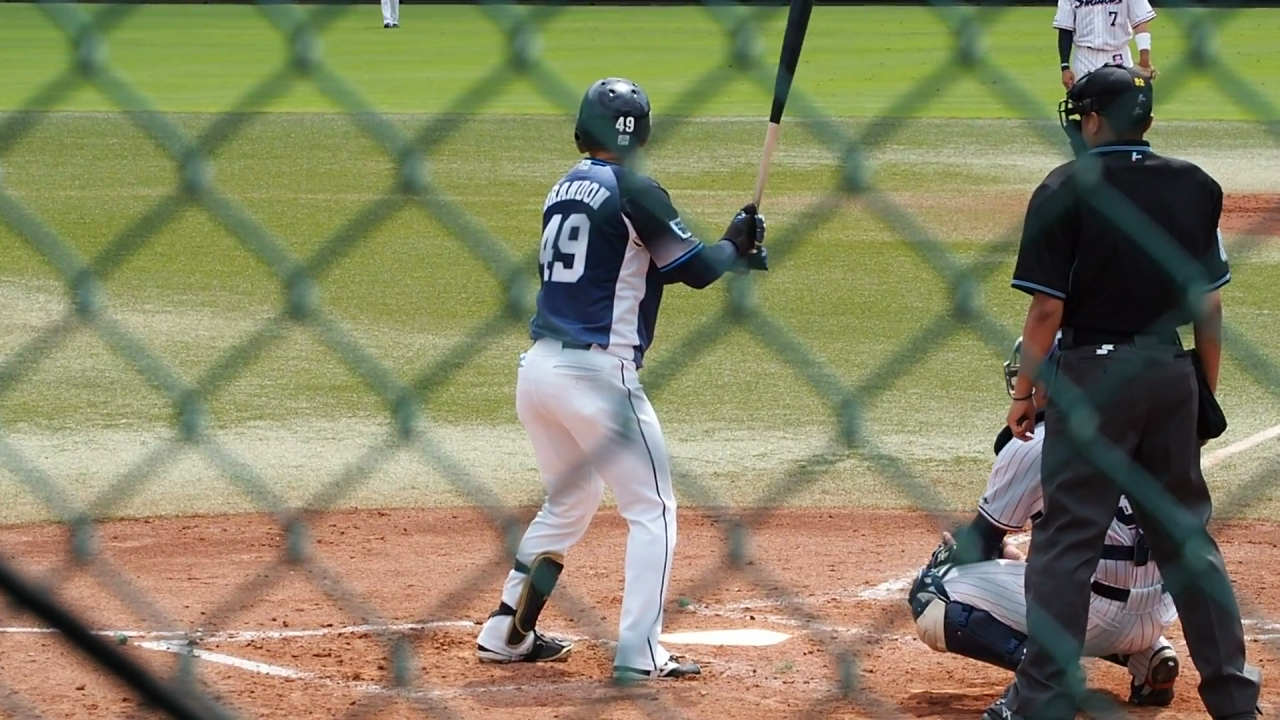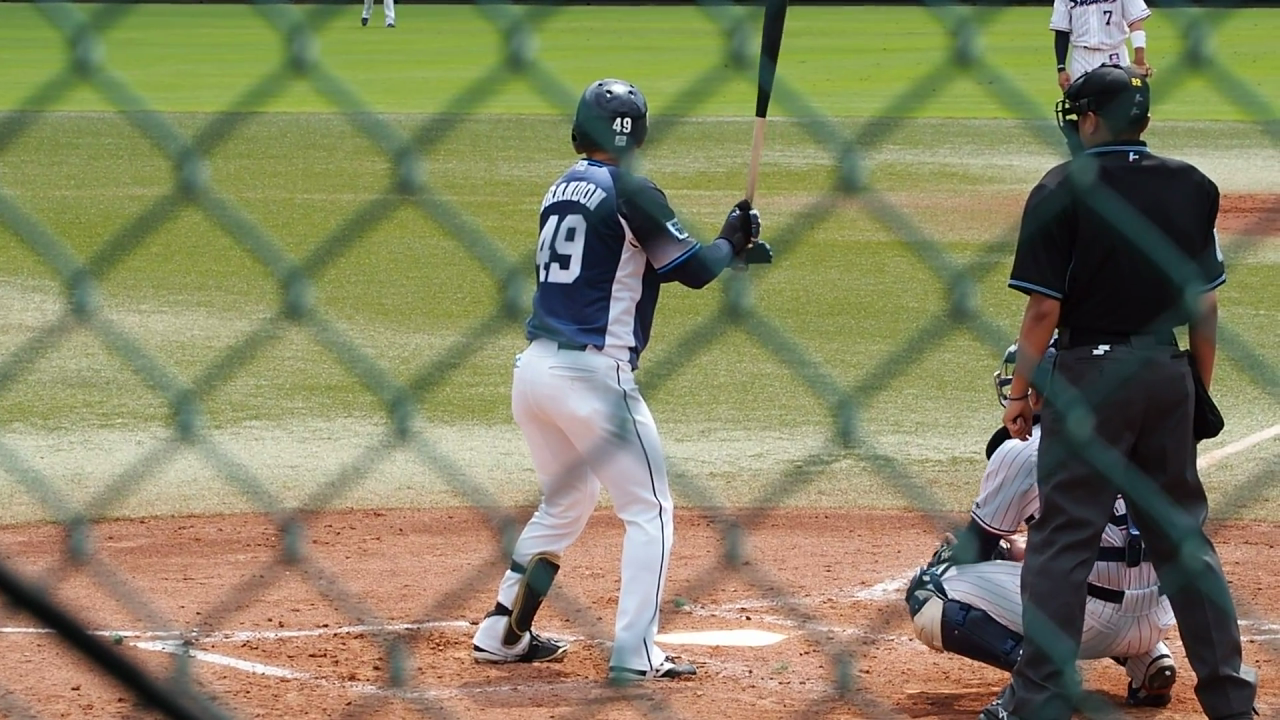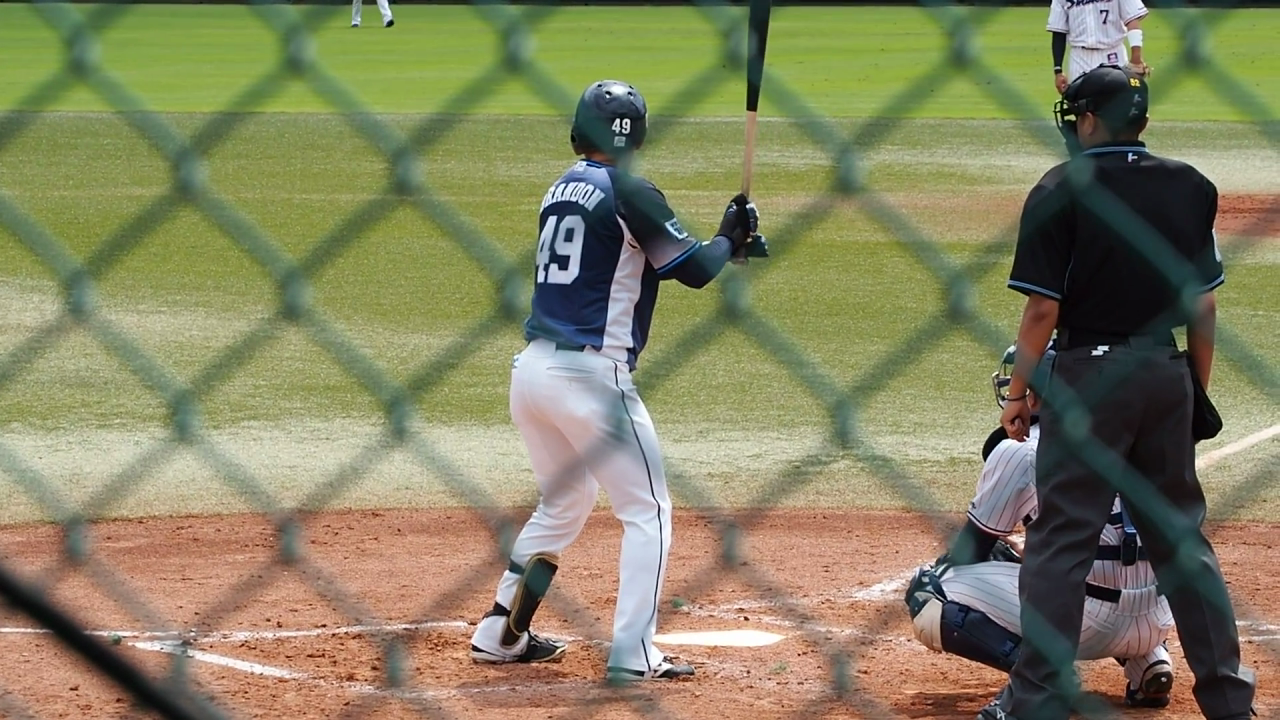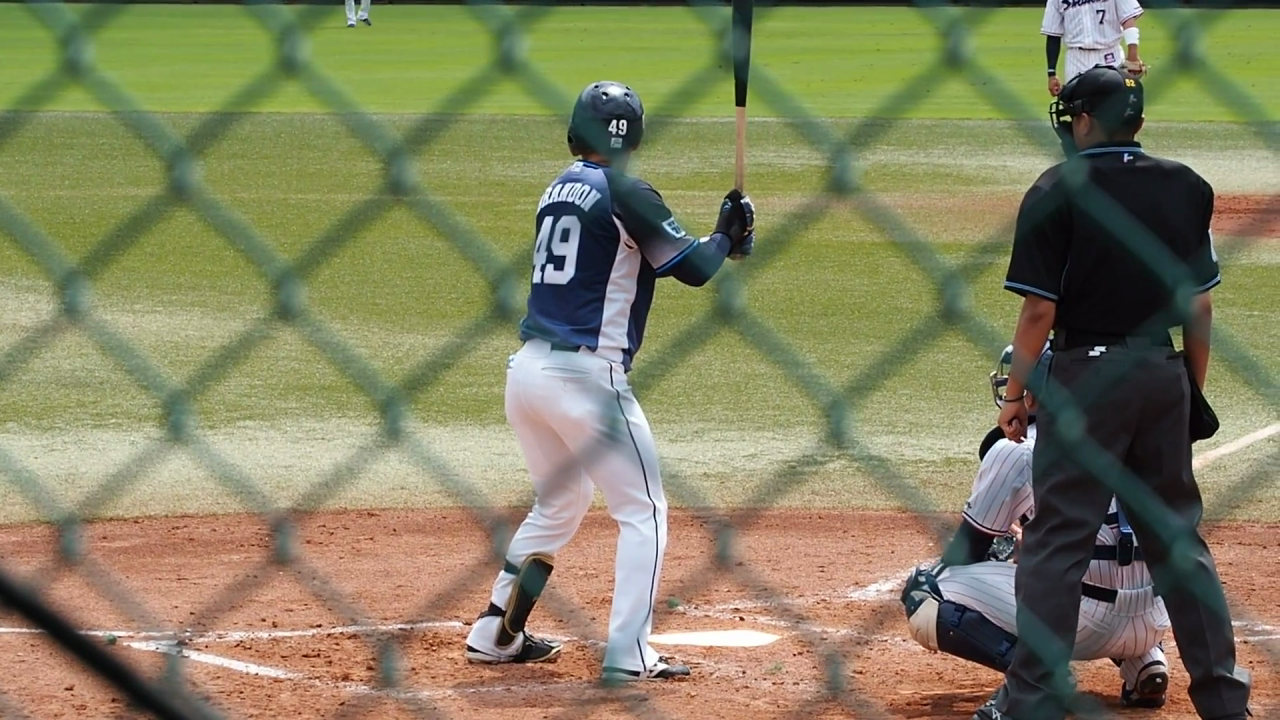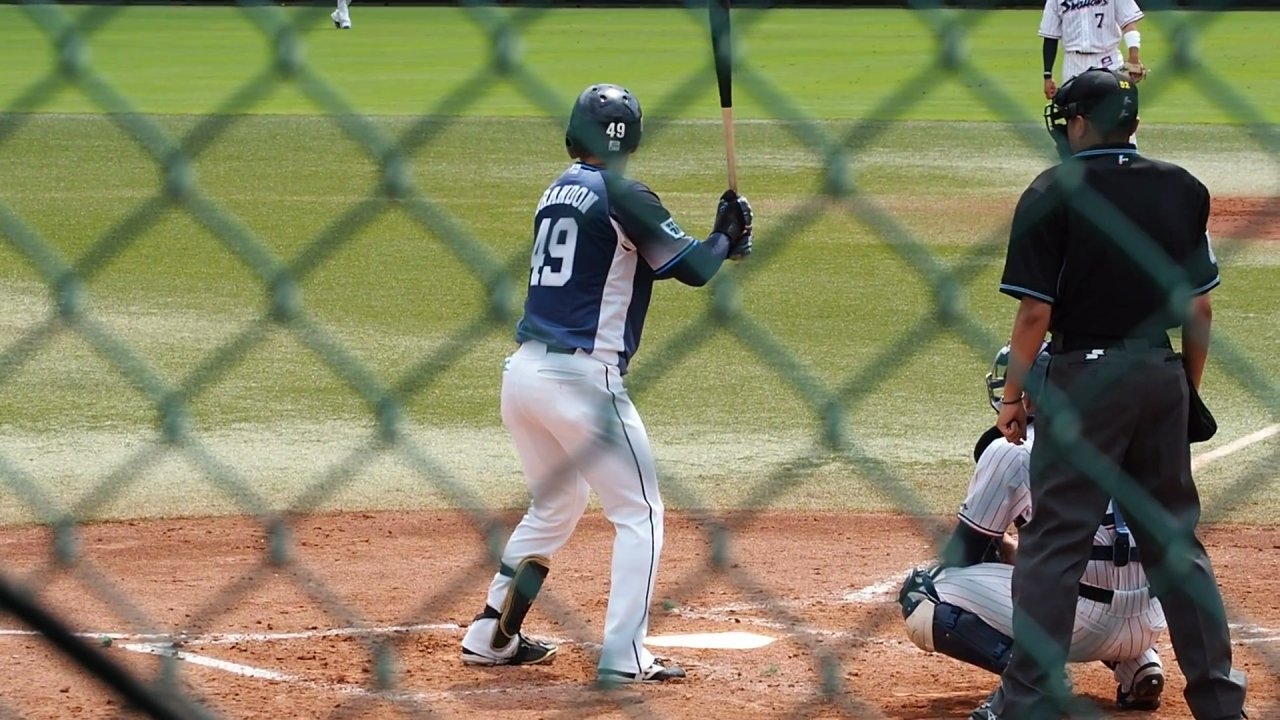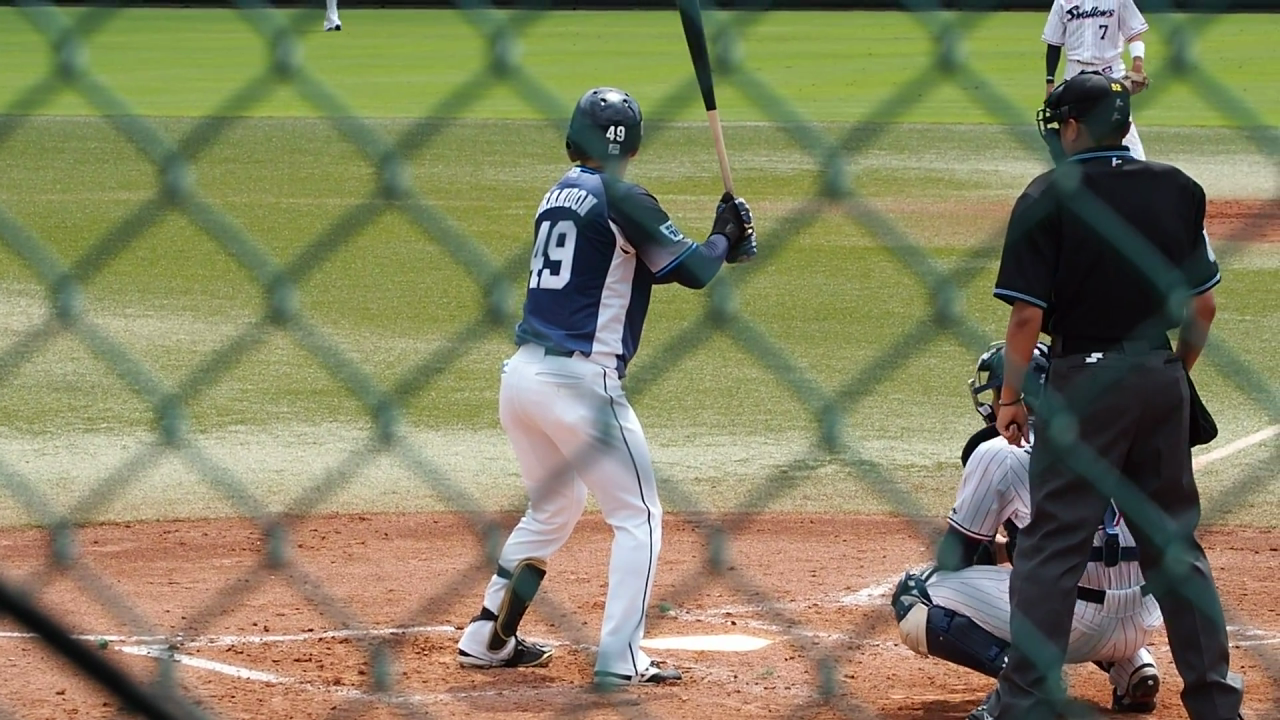
dt=0.2s
person 1, frame 1
left shoulder: (1066, 188)
right shoulder: (1195, 186)
left elbow: (1047, 307)
right elbow: (1209, 301)
left wrist: (1023, 390)
right wrist: (1207, 391)
left hip: (1094, 372)
right hip: (1172, 371)
left knee: (1067, 537)
right knee: (1186, 532)
person 1, frame 2
left shoulder: (1063, 189)
right shoulder: (1192, 186)
left elbow: (1045, 308)
right elbow: (1205, 303)
left wrist: (1020, 391)
right wrist: (1200, 391)
left hip: (1090, 372)
right hip: (1168, 373)
left knee: (1063, 538)
right knee: (1182, 533)
person 1, frame 3
left shoulder: (1062, 188)
right shoulder: (1190, 186)
left elbow: (1043, 307)
right elbow: (1203, 303)
left wrist: (1017, 391)
right wrist: (1197, 390)
left hip: (1089, 373)
right hip: (1166, 373)
left knee: (1061, 538)
right knee: (1181, 533)
person 1, frame 4
left shoulder: (1058, 188)
right shoulder: (1187, 187)
left elbow: (1040, 308)
right elbow: (1200, 304)
left wrist: (1015, 391)
right wrist: (1193, 388)
left hip: (1087, 373)
right hip: (1164, 373)
left knee: (1057, 538)
right knee: (1177, 535)
person 1, frame 5
left shoulder: (1053, 192)
right shoulder: (1183, 189)
left elbow: (1035, 310)
right elbow: (1200, 306)
left wrist: (1013, 394)
right wrist: (1187, 386)
left hip: (1086, 377)
right hip: (1162, 375)
left knee: (1055, 541)
right knee: (1174, 538)
person 1, frame 6
left shoulder: (1048, 196)
right shoulder: (1178, 189)
left elbow: (1028, 313)
right elbow: (1204, 304)
left wrist: (1011, 397)
left hip: (1085, 379)
right hip: (1162, 379)
left knee: (1053, 544)
right knee: (1174, 540)
person 2, frame 1
left shoulder: (564, 187)
right shoulder: (633, 191)
right elbow: (696, 270)
left wrist: (730, 249)
right wrist: (736, 242)
left hip: (539, 367)
right hip: (597, 373)
left knee: (567, 504)
right knee: (652, 511)
left ankle: (507, 633)
right ankle: (639, 655)
person 2, frame 2
left shoulder: (561, 189)
right shoulder: (630, 192)
right elbow: (694, 271)
left wrist: (730, 248)
right wrist: (730, 240)
left hip: (535, 368)
right hip: (593, 373)
left knee: (564, 504)
right knee: (649, 511)
left ankle: (503, 634)
right ankle: (636, 655)
person 2, frame 3
left shoulder: (560, 189)
right shoulder: (629, 193)
right elbow: (695, 269)
left wrist: (728, 243)
right wrist: (729, 235)
left hip: (532, 368)
right hip: (590, 374)
left knee: (561, 504)
right knee: (647, 511)
left ankle: (500, 633)
right ankle: (633, 655)
person 2, frame 4
left shoulder: (558, 189)
right shoulder: (626, 194)
right elbow: (694, 269)
left wrist: (719, 240)
right wrist: (726, 234)
left hip: (528, 368)
right hip: (585, 374)
left knee: (558, 505)
right knee: (644, 511)
left ankle: (495, 632)
right ankle: (628, 654)
person 2, frame 5
left shoulder: (557, 191)
right shoulder: (623, 196)
right elbow: (694, 269)
left wrist: (717, 239)
right wrist: (725, 234)
left hip: (524, 371)
right hip: (581, 378)
left knee: (554, 507)
right knee: (640, 513)
left ankle: (492, 635)
right ankle: (624, 657)
person 2, frame 6
left shoulder: (558, 194)
right shoulder: (622, 200)
right elbow: (693, 271)
left wrist: (720, 244)
right wrist: (724, 236)
left hip: (523, 374)
right hip: (578, 380)
left knee: (551, 510)
right knee: (638, 516)
left ankle: (488, 638)
right ankle: (621, 660)
person 3, frame 1
left shoulder: (1030, 445)
left elbow: (981, 542)
left wrist: (947, 565)
right wrist: (1020, 559)
left hip: (1096, 612)
right hip: (1157, 615)
left knee: (931, 594)
right ankle: (1148, 655)
person 3, frame 2
left shoulder: (1021, 449)
left elbow: (976, 548)
left wrist: (949, 563)
right wrist: (1028, 556)
left hip: (1093, 618)
right hip: (1156, 619)
left knee: (929, 591)
right ankle: (1149, 658)
person 3, frame 3
left shoulder: (1019, 448)
left elbow: (971, 550)
left hip: (1088, 618)
right hip: (1155, 620)
left knee: (927, 592)
right ankle: (1147, 660)
person 3, frame 4
left shoulder: (1015, 449)
left elbow: (966, 551)
left hip: (1085, 621)
right hip: (1151, 622)
left knee: (924, 592)
right ankle: (1142, 661)
person 3, frame 5
left shoulder: (1010, 449)
left elbow: (961, 555)
right wrist: (1018, 553)
left hip: (1080, 621)
right hip: (1146, 624)
left knee: (922, 593)
right ankle: (1137, 665)
person 3, frame 6
left shoulder: (996, 453)
left elbow: (953, 559)
right wrist: (1002, 548)
left hip: (1071, 622)
right hip: (1140, 623)
left knee: (915, 598)
right ankle: (1132, 665)
